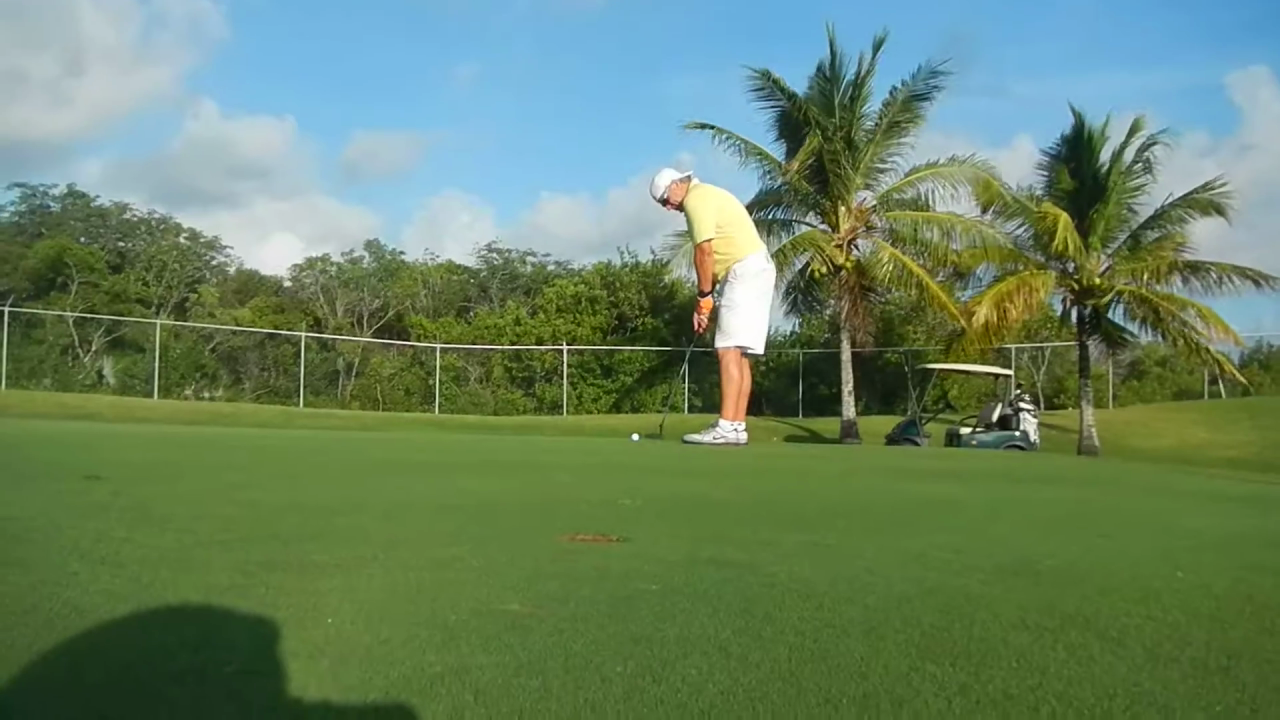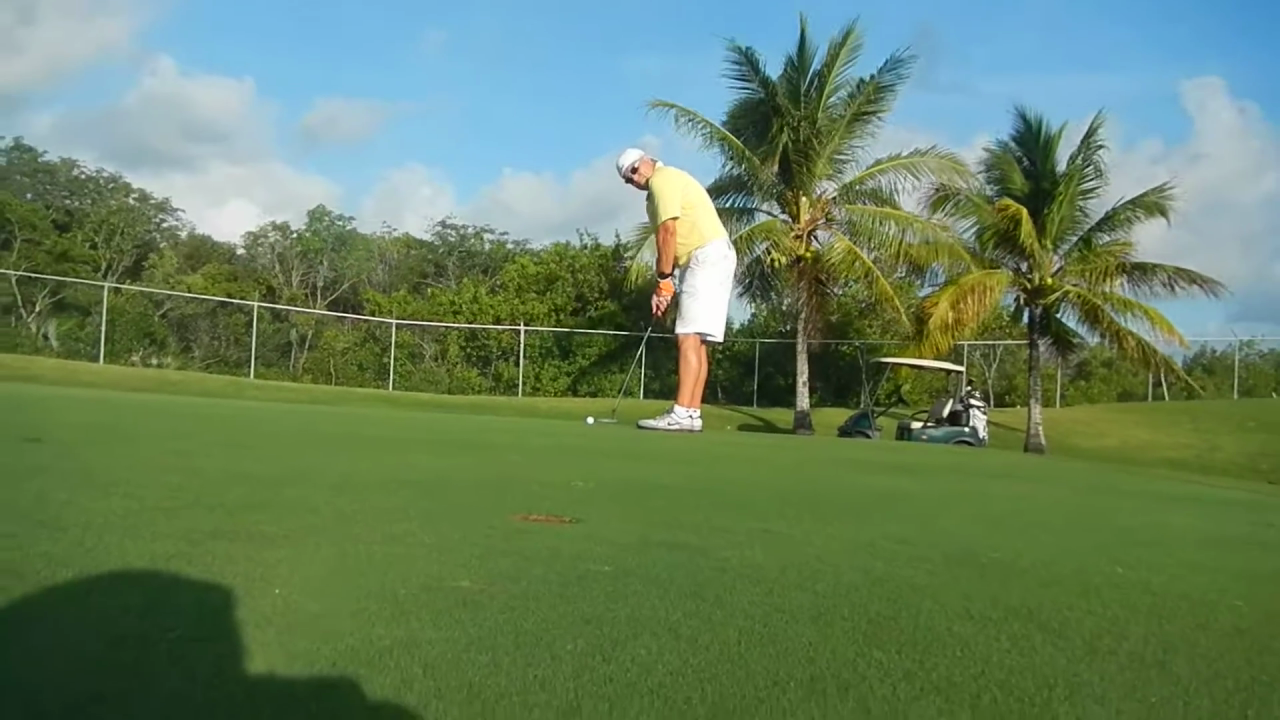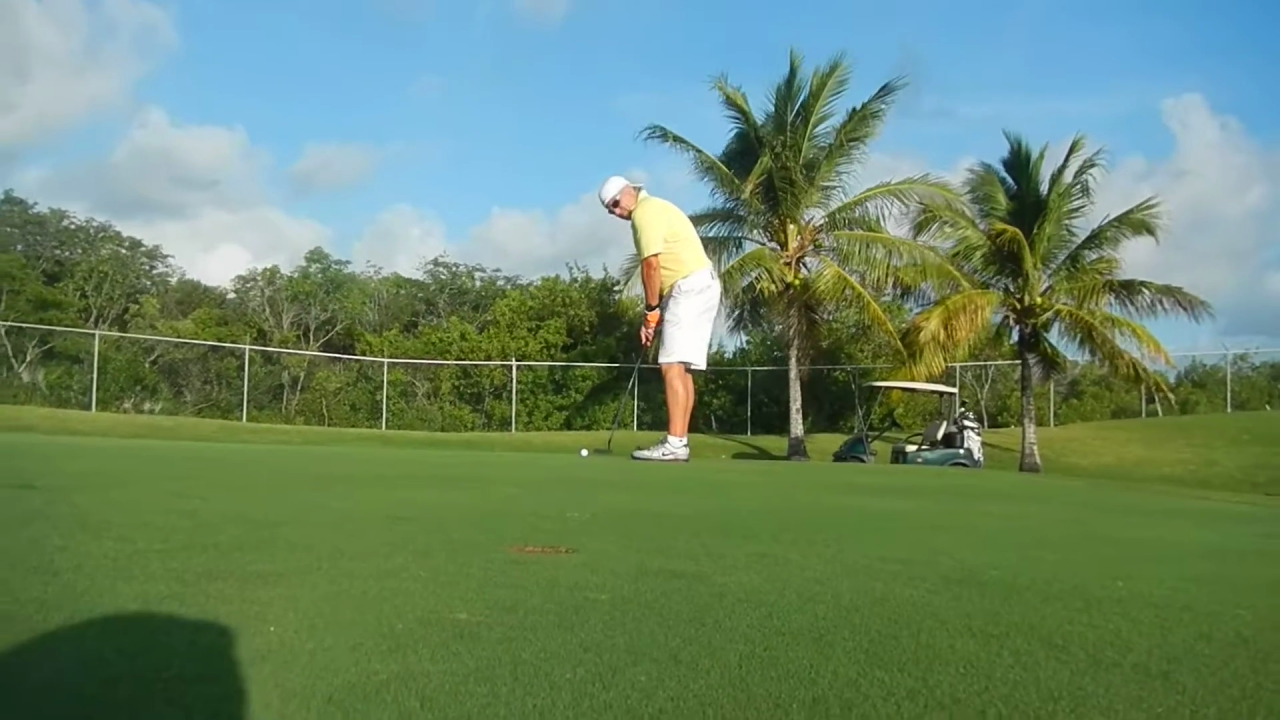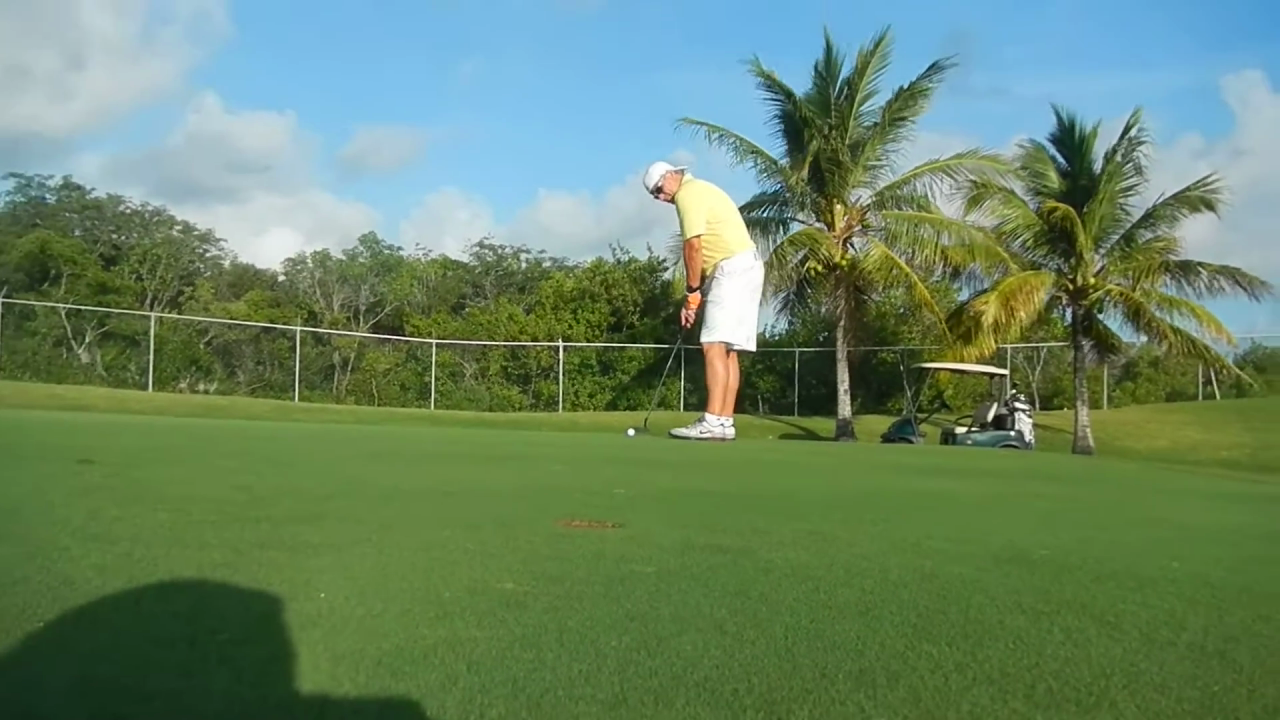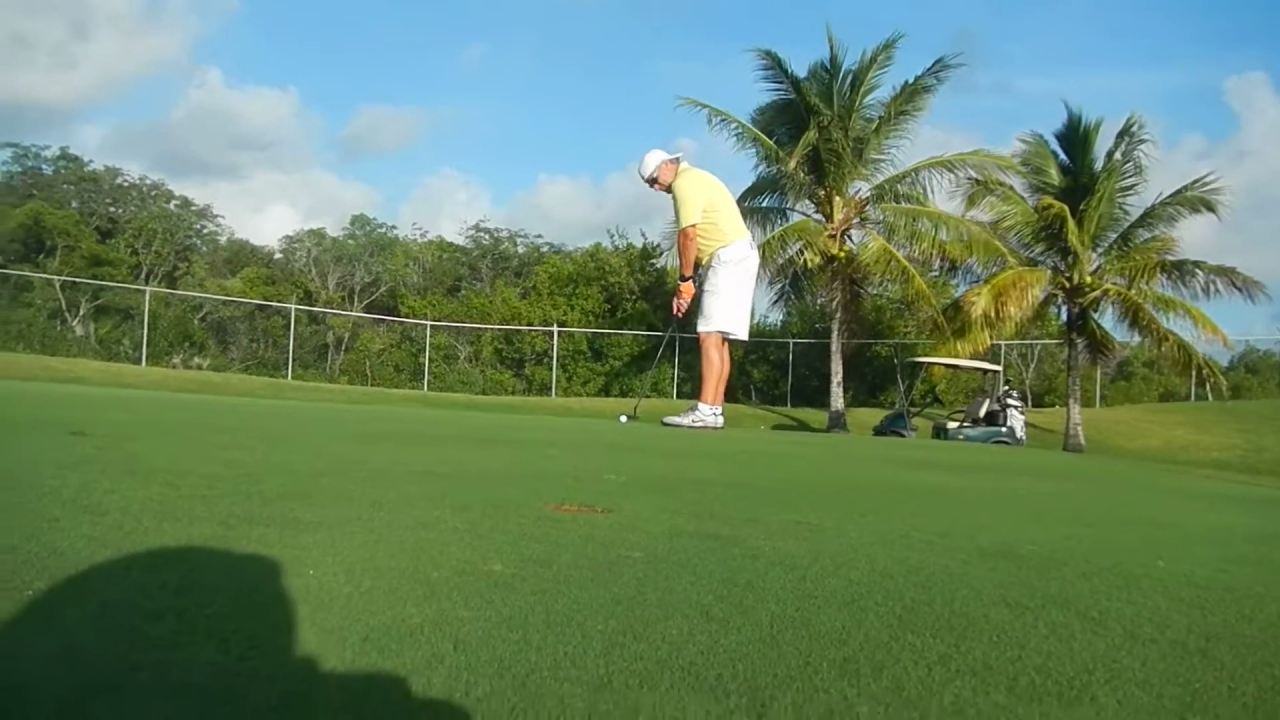
dt=0.7s
person 1, frame 1
left shoulder: (696, 198)
right shoulder: (703, 199)
left elbow: (704, 252)
right elbow: (711, 255)
left wrist: (704, 297)
right wrist: (705, 300)
left hip: (746, 271)
right hip: (752, 272)
left knee: (729, 350)
right knee: (739, 352)
left ankle: (726, 427)
right ankle: (737, 426)
person 1, frame 2
left shoulder: (662, 178)
right shoulder: (654, 196)
left elbow: (668, 231)
right elbow: (667, 242)
left wrist: (663, 280)
right wrist: (662, 287)
left hip: (707, 257)
right hip: (704, 261)
left knee: (689, 336)
right knee: (697, 339)
left ankle: (681, 413)
right ankle: (692, 413)
person 1, frame 3
left shoulder: (645, 211)
right shoulder: (649, 212)
left elbow: (651, 266)
right elbow: (657, 268)
left wrist: (651, 311)
right wrist: (653, 313)
left hip: (691, 287)
right hip: (694, 288)
left knee: (672, 365)
right knee: (680, 366)
left ankle: (674, 443)
right ankle: (679, 441)
person 1, frame 4
left shoulder: (688, 192)
right shoulder: (697, 192)
left elbow: (693, 247)
right elbow: (703, 249)
left wrist: (692, 292)
right wrist: (694, 294)
left hip: (733, 268)
right hip: (739, 268)
left knee: (714, 345)
right knee: (727, 347)
left ankle: (713, 421)
right ankle: (724, 421)
person 1, frame 5
left shoulder: (685, 181)
right shoulder: (692, 181)
left elbow: (689, 236)
right elbow: (697, 237)
left wrist: (684, 282)
right wrist: (687, 284)
left hip: (730, 257)
right hip: (732, 258)
left knee: (711, 334)
right knee: (718, 336)
left ankle: (706, 410)
right ankle: (714, 410)
